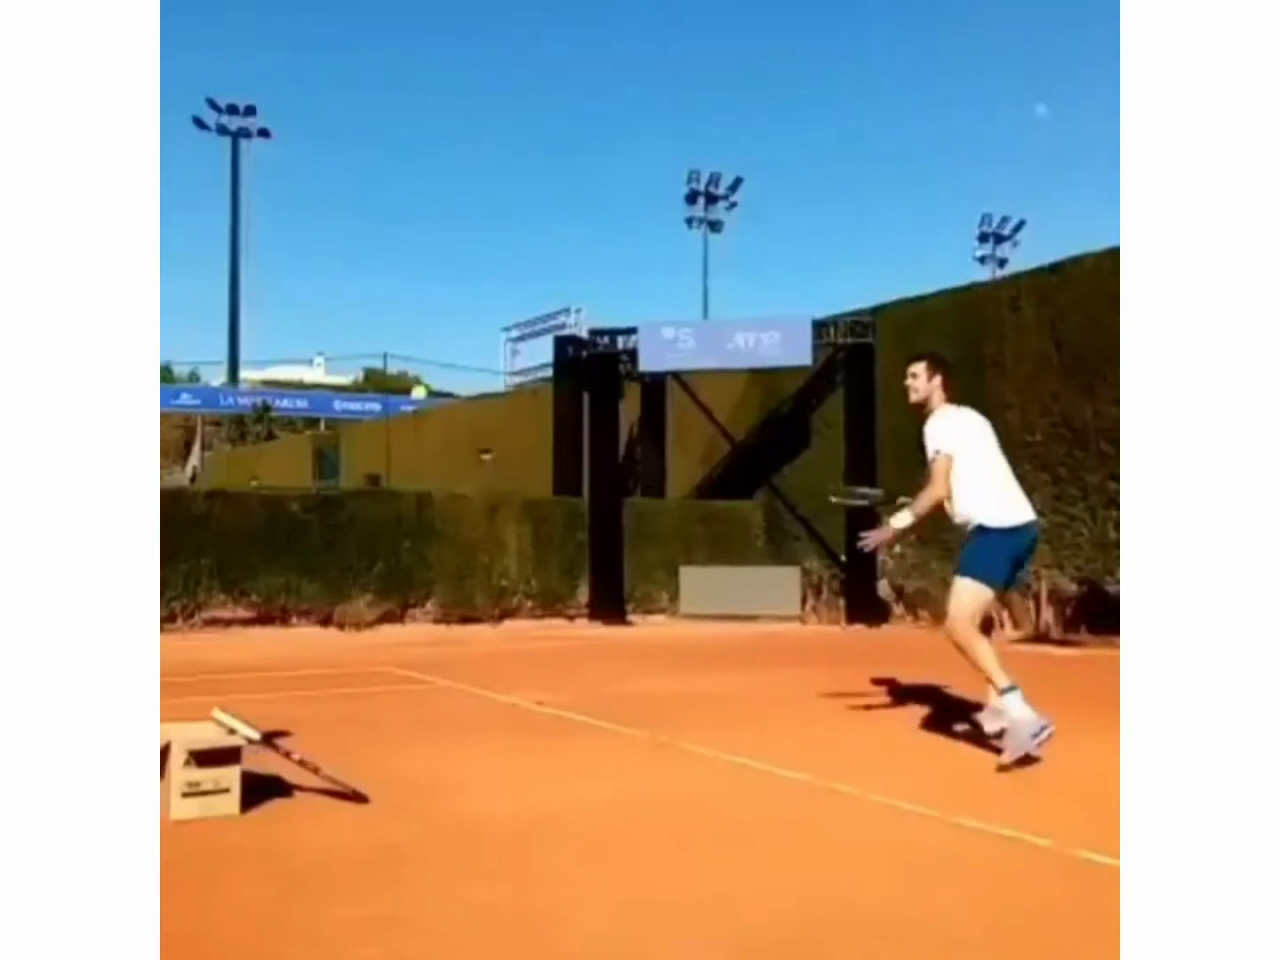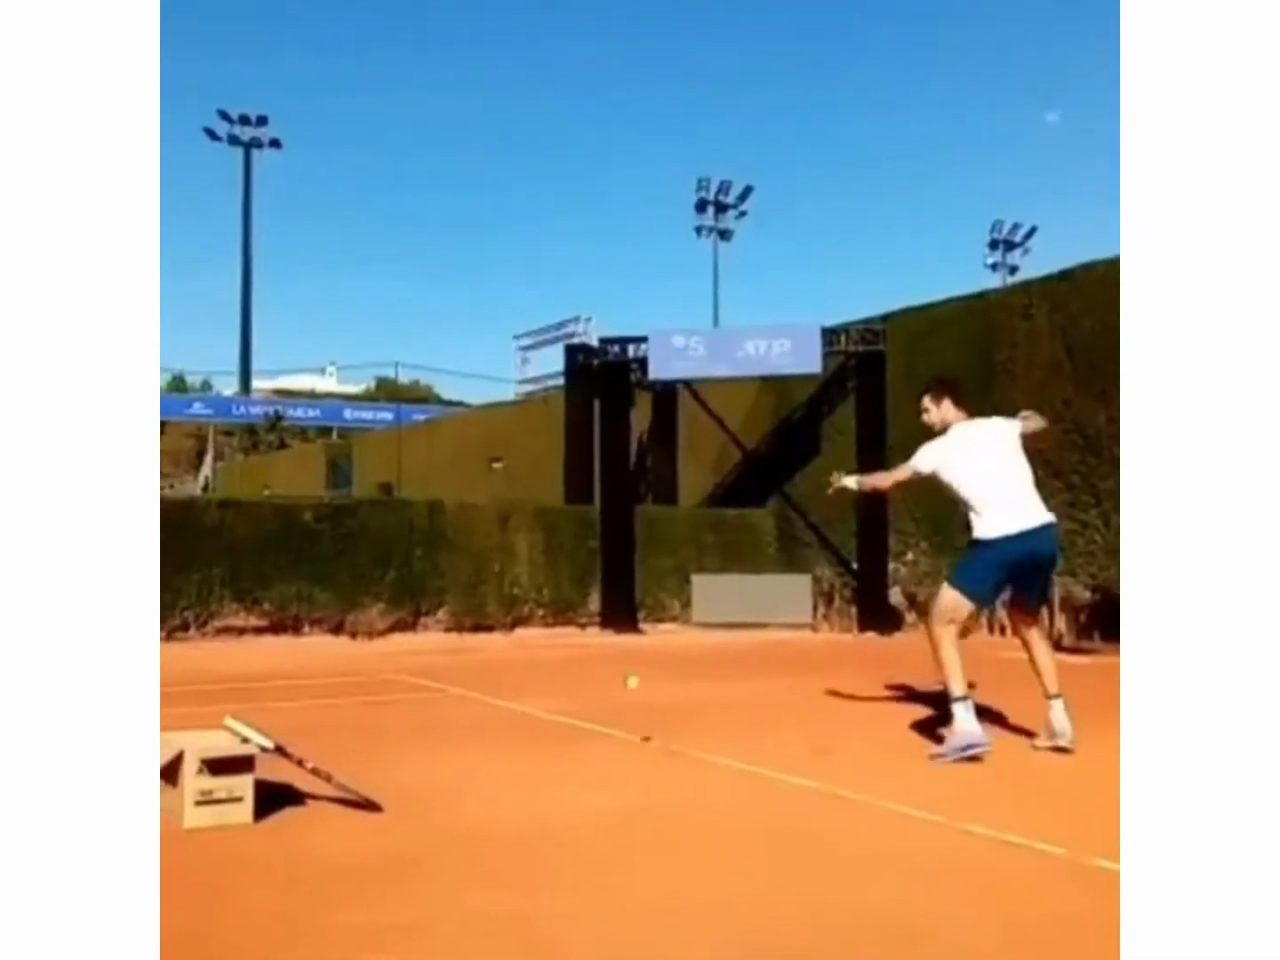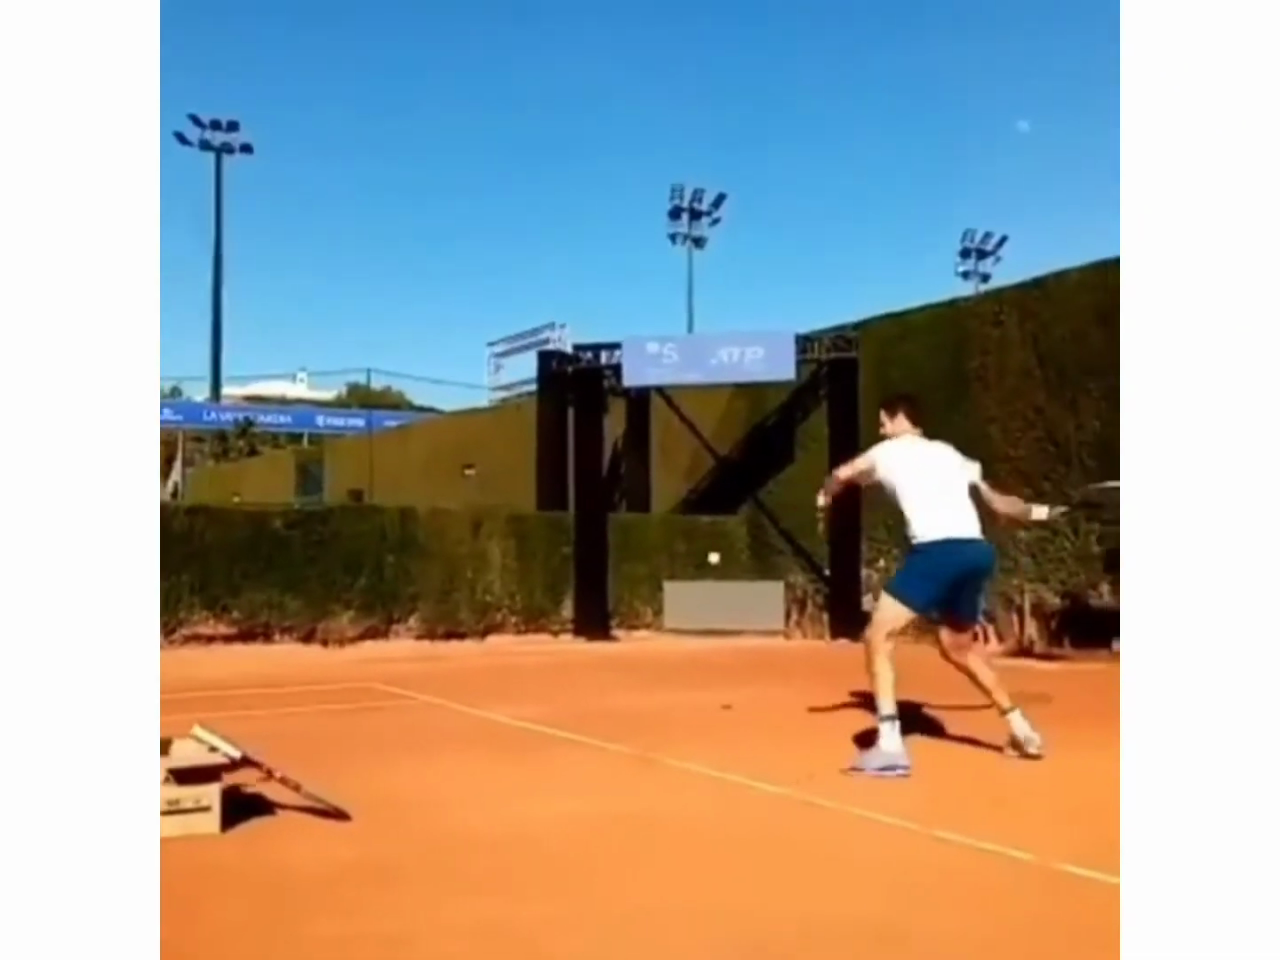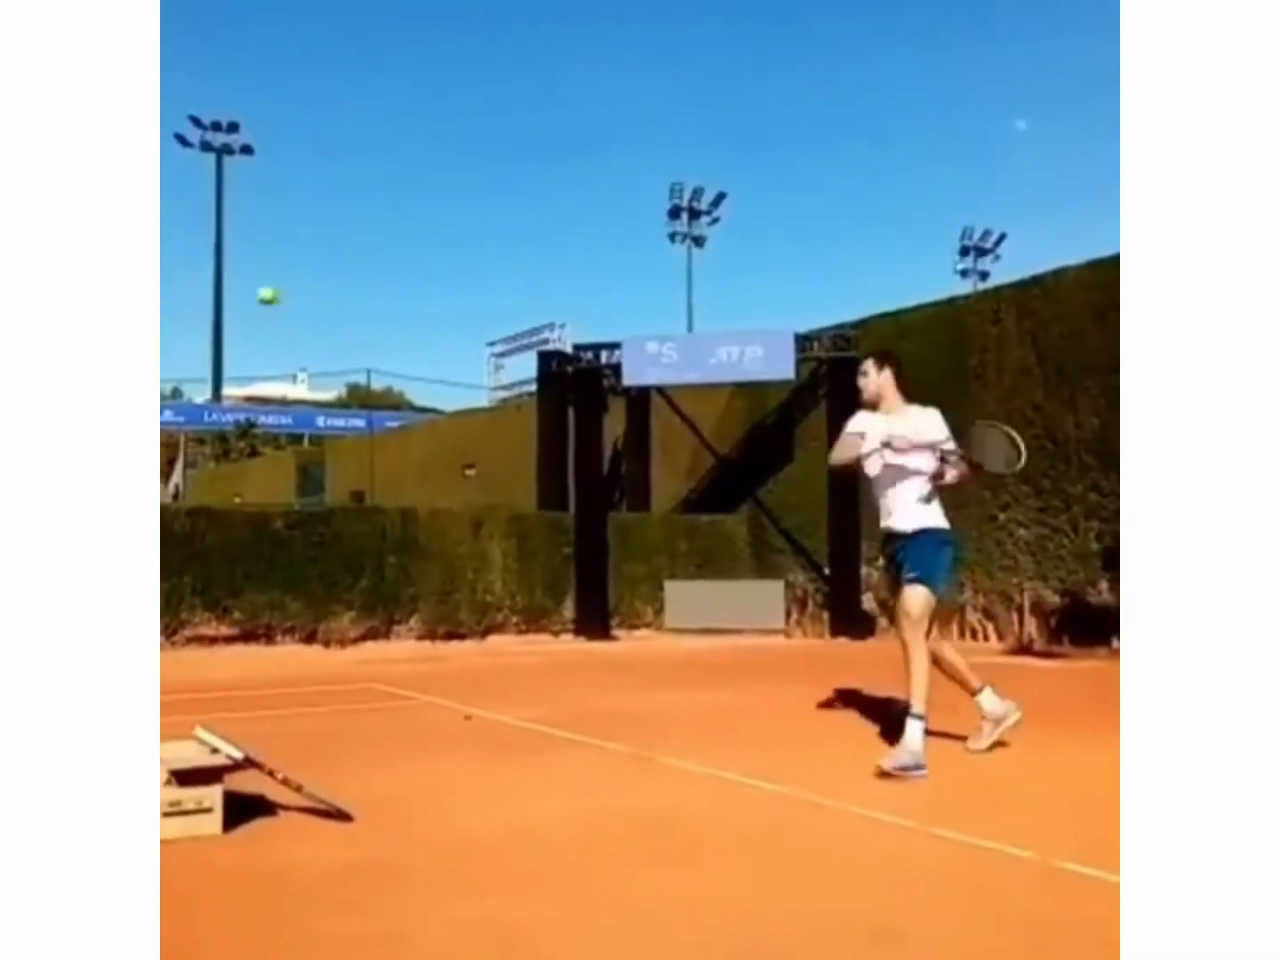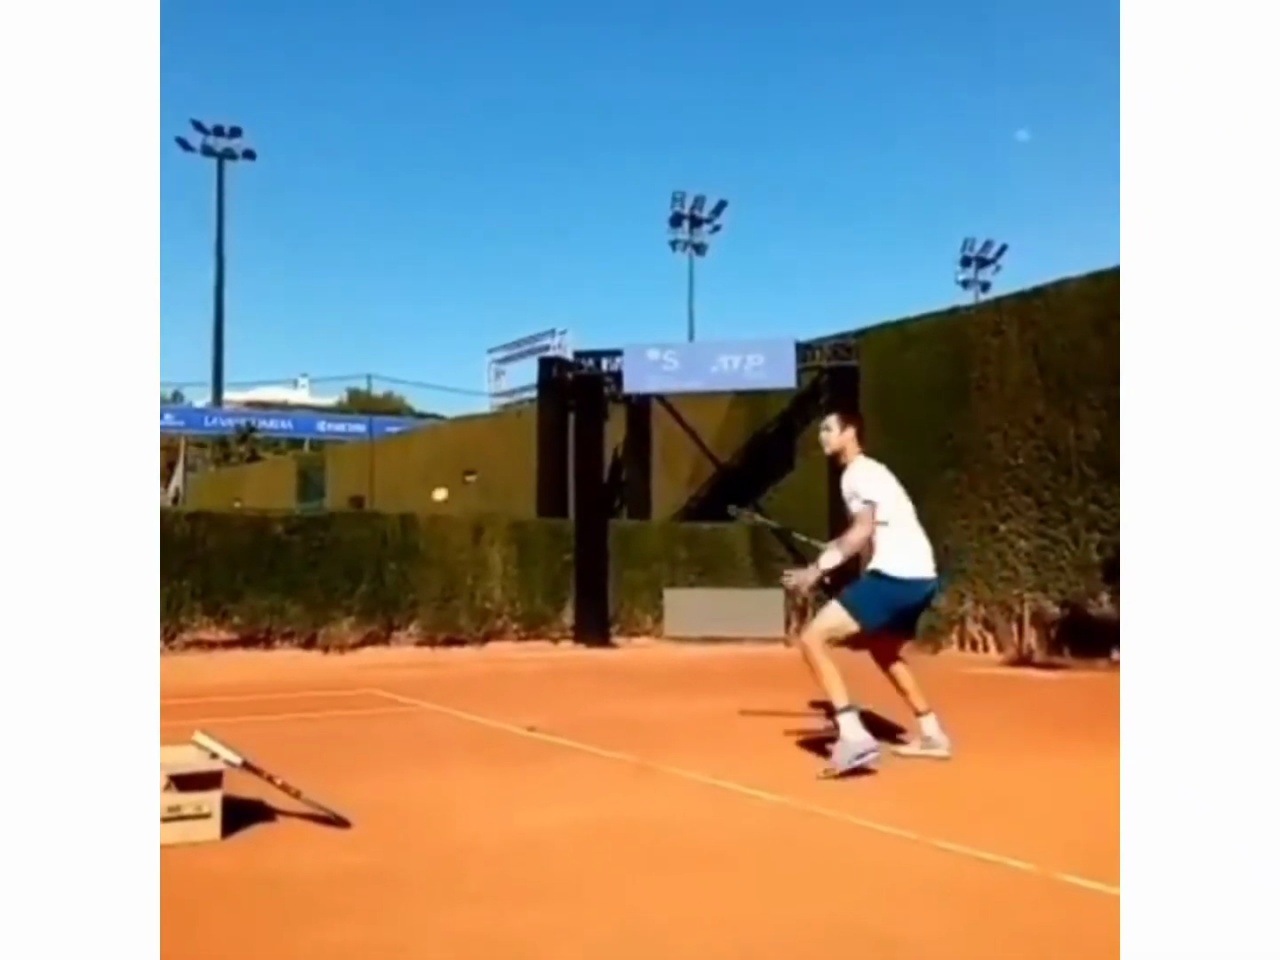
dt=1s
person 1, frame 1
left shoulder: (941, 422)
right shoulder: (966, 417)
left elbow: (938, 491)
left wrist: (896, 524)
left hip: (997, 529)
right hip: (1019, 524)
left knee: (959, 626)
right knee: (963, 617)
left ankle: (1024, 717)
right ankle: (999, 708)
person 1, frame 2
left shoulder: (940, 448)
right shoulder: (1001, 426)
left elbow: (886, 481)
right elbow: (1038, 422)
left wrist: (849, 481)
right wrist: (1025, 416)
left hip: (999, 542)
right hip: (1043, 534)
left knee: (941, 626)
right knee: (1027, 624)
left ankle: (967, 728)
right ankle: (1059, 723)
person 1, frame 3
left shoulder: (892, 450)
right shoulder: (950, 454)
left elbow: (844, 474)
right elbow: (996, 501)
left wrist: (824, 495)
right wrist: (1036, 512)
left hip: (936, 550)
right hip: (976, 551)
left knee: (878, 638)
right knee: (956, 650)
left ankle: (889, 747)
right ankle: (1022, 732)
person 1, frame 4
left shoulder: (928, 418)
right shoulder: (865, 423)
left elbow: (960, 467)
right elbow: (836, 457)
left wrist: (946, 475)
right wrist: (884, 441)
left hip: (928, 535)
right hip: (894, 539)
left knee: (911, 628)
right knee: (922, 638)
left ankle: (913, 743)
right ankle: (994, 707)
person 1, frame 5
left shoulder: (857, 473)
right shoulder: (870, 472)
left elbow: (864, 531)
left wrist: (819, 567)
right wrist: (837, 547)
left hip: (894, 578)
right hip: (919, 579)
left knee: (812, 639)
right knee: (883, 652)
left ankle: (854, 736)
right ankle: (932, 734)
